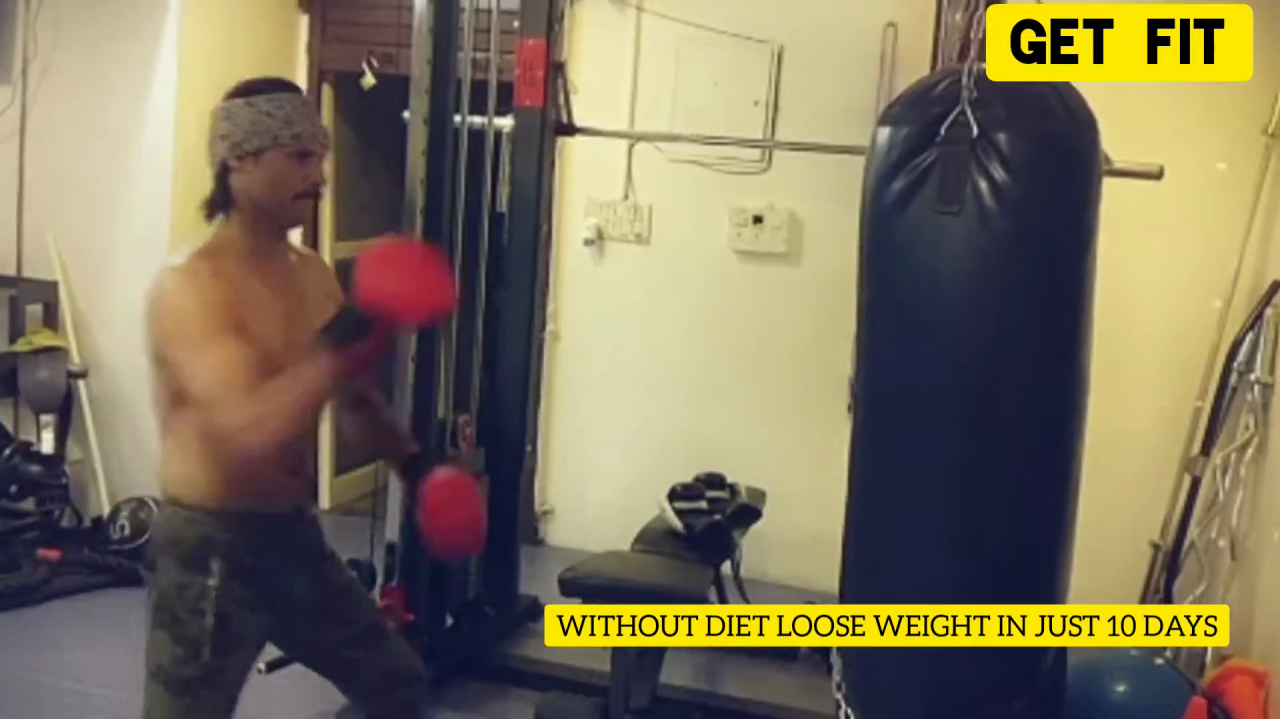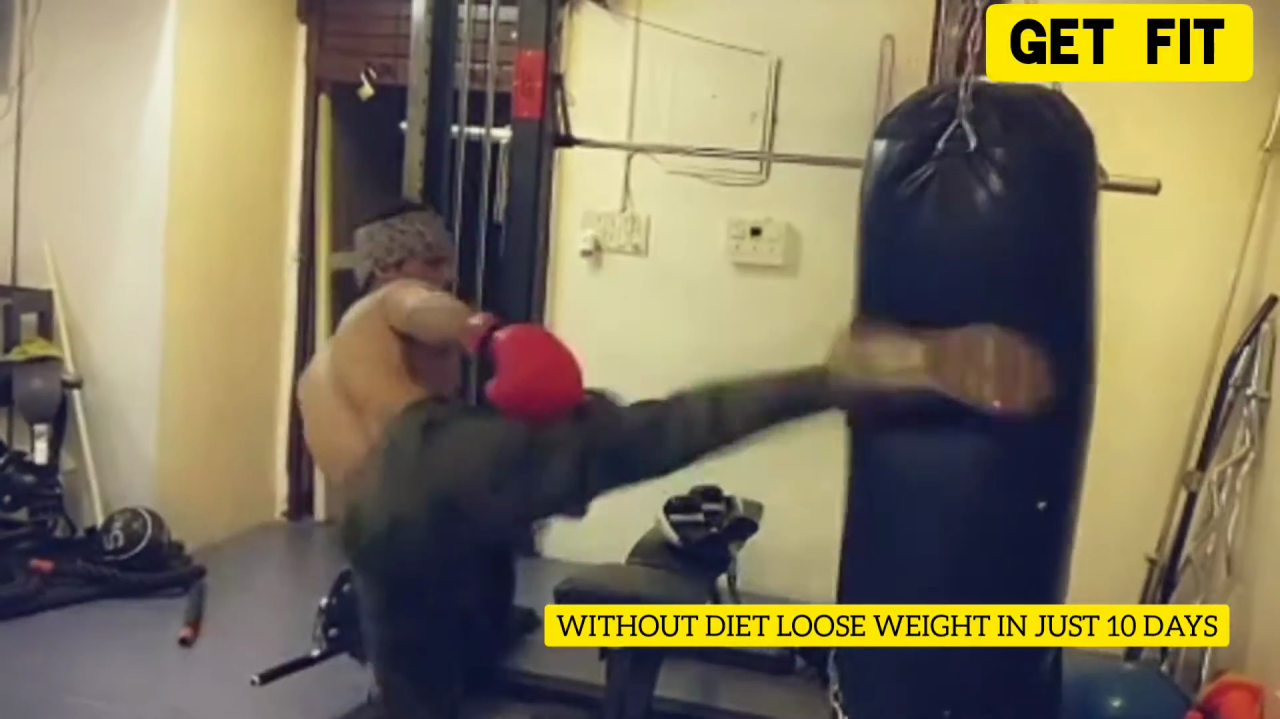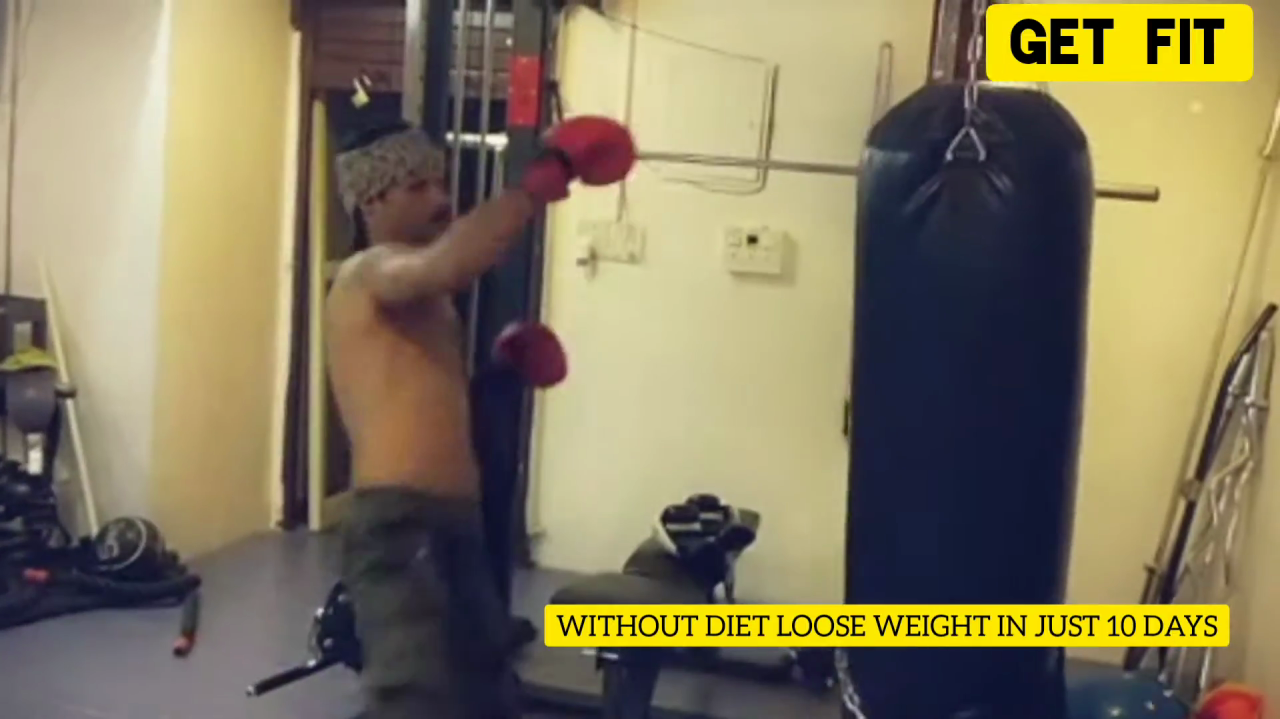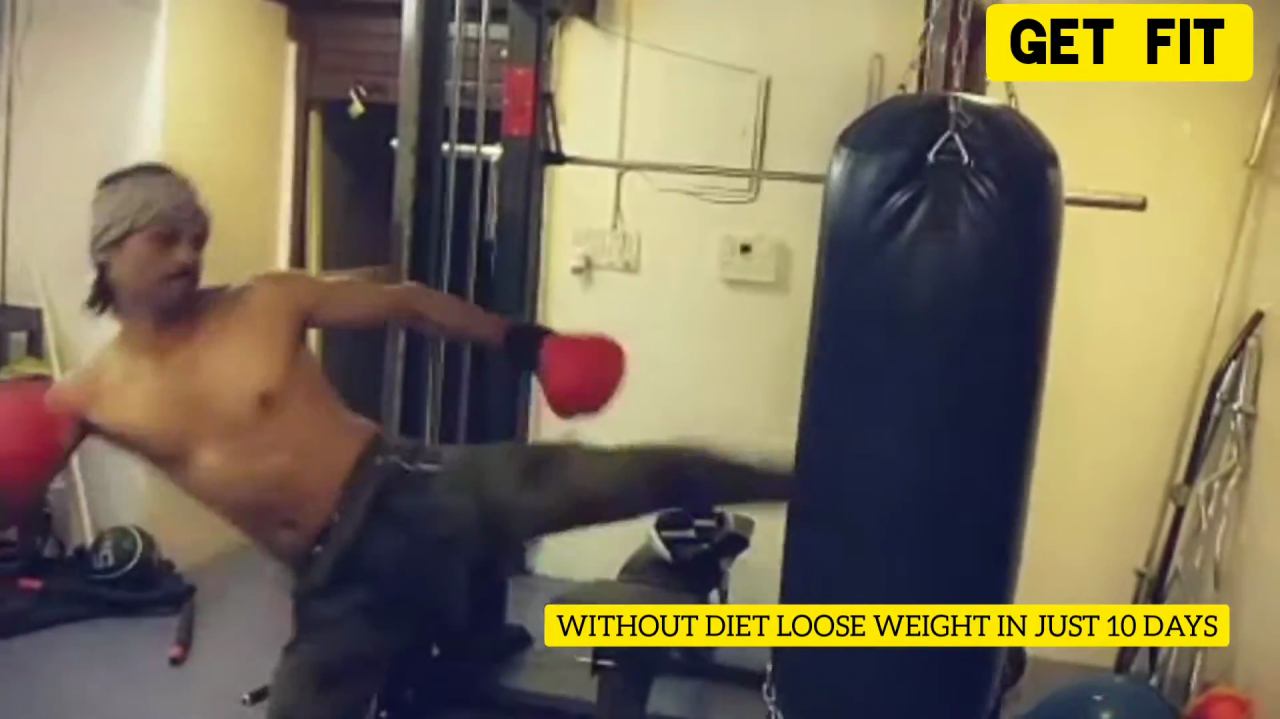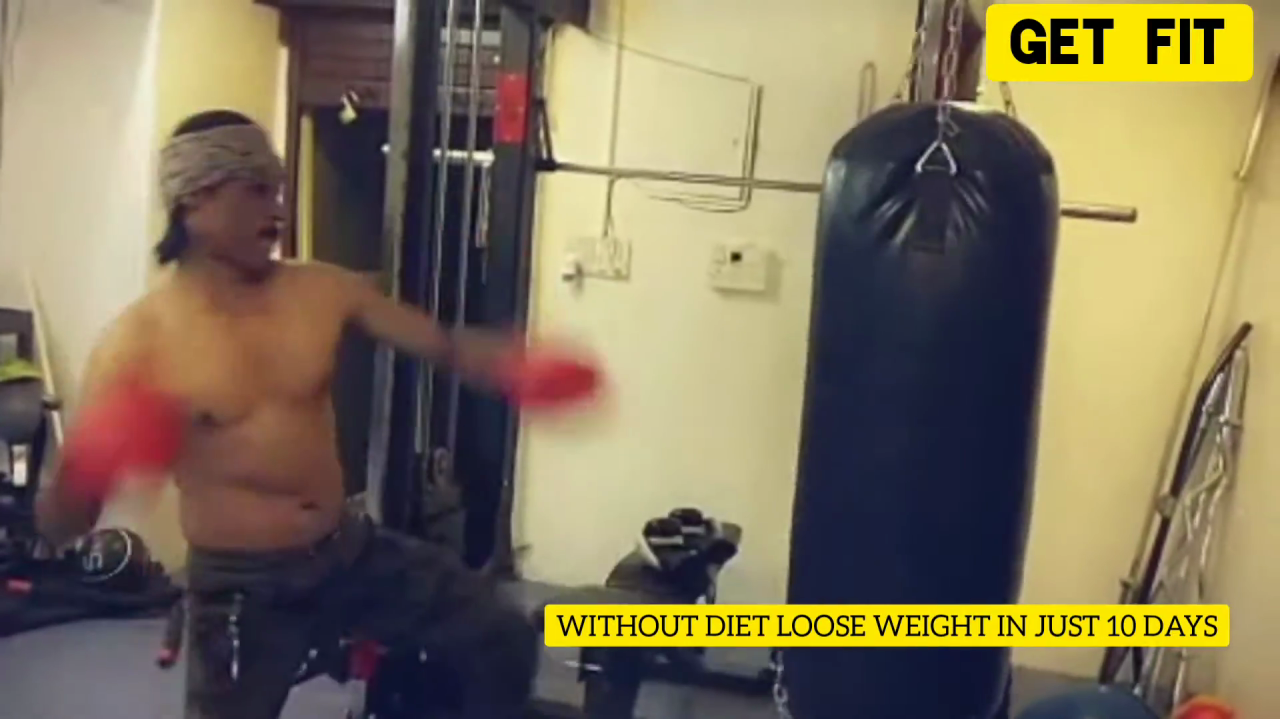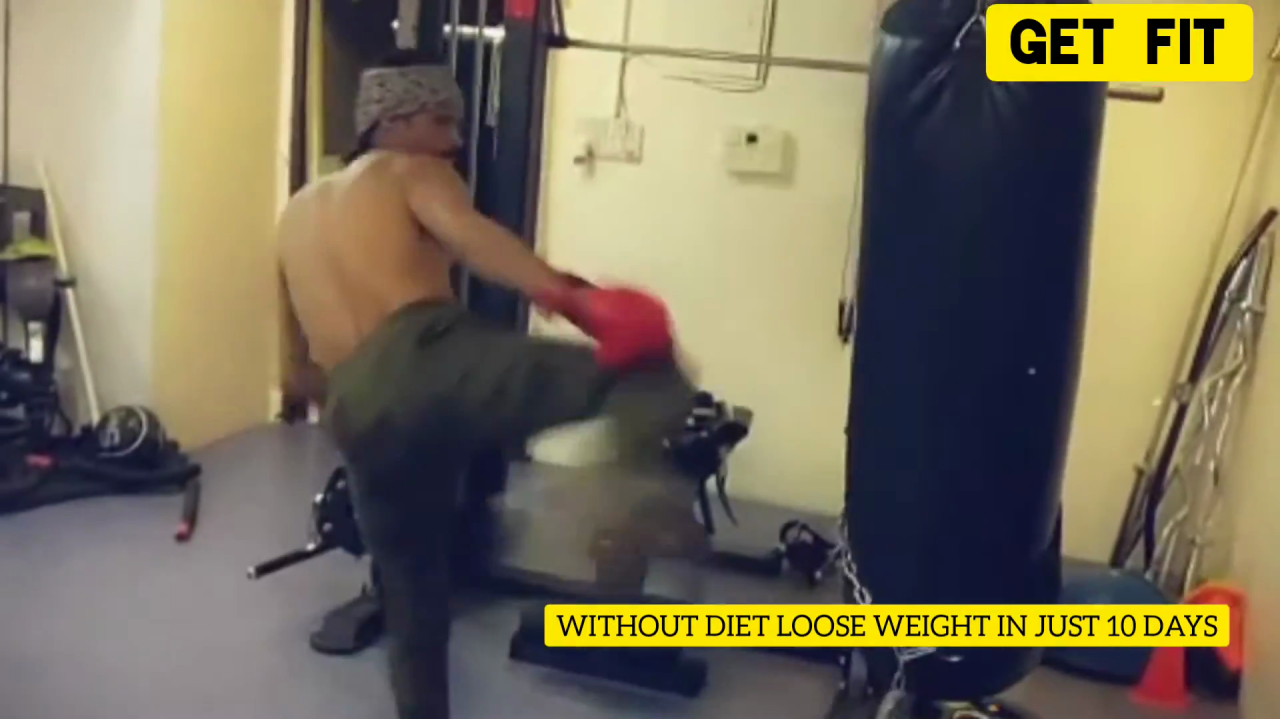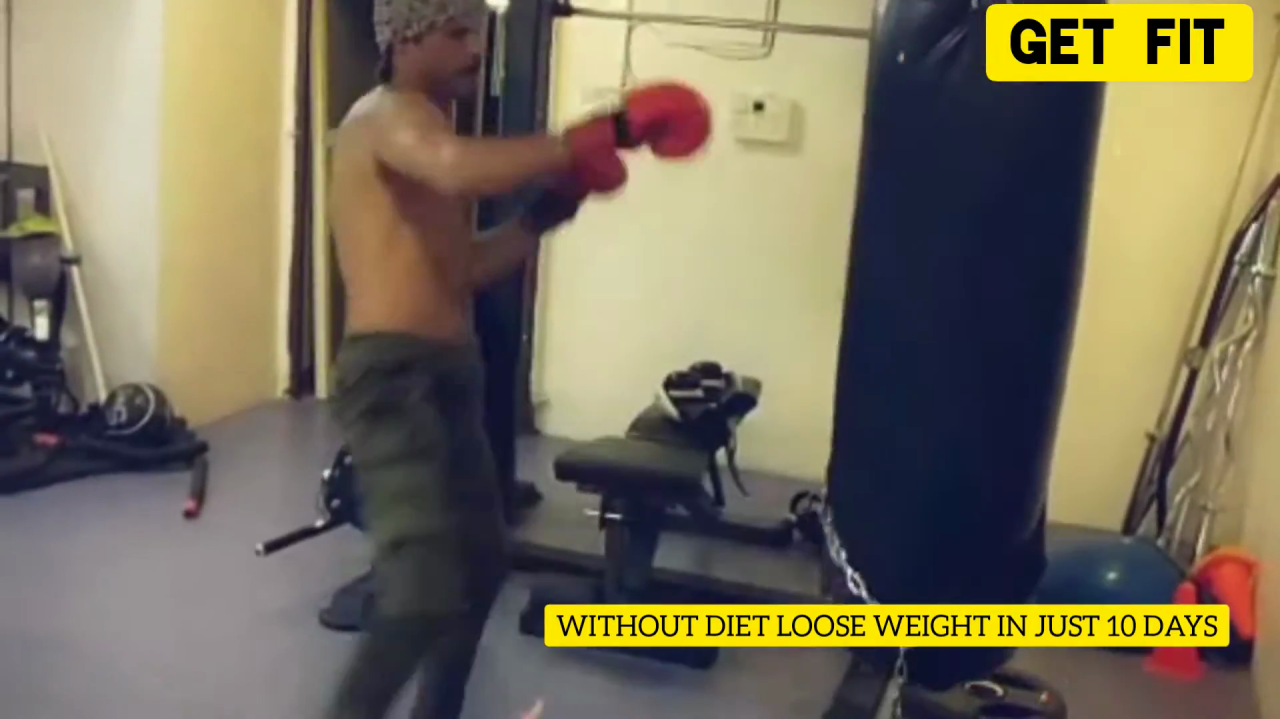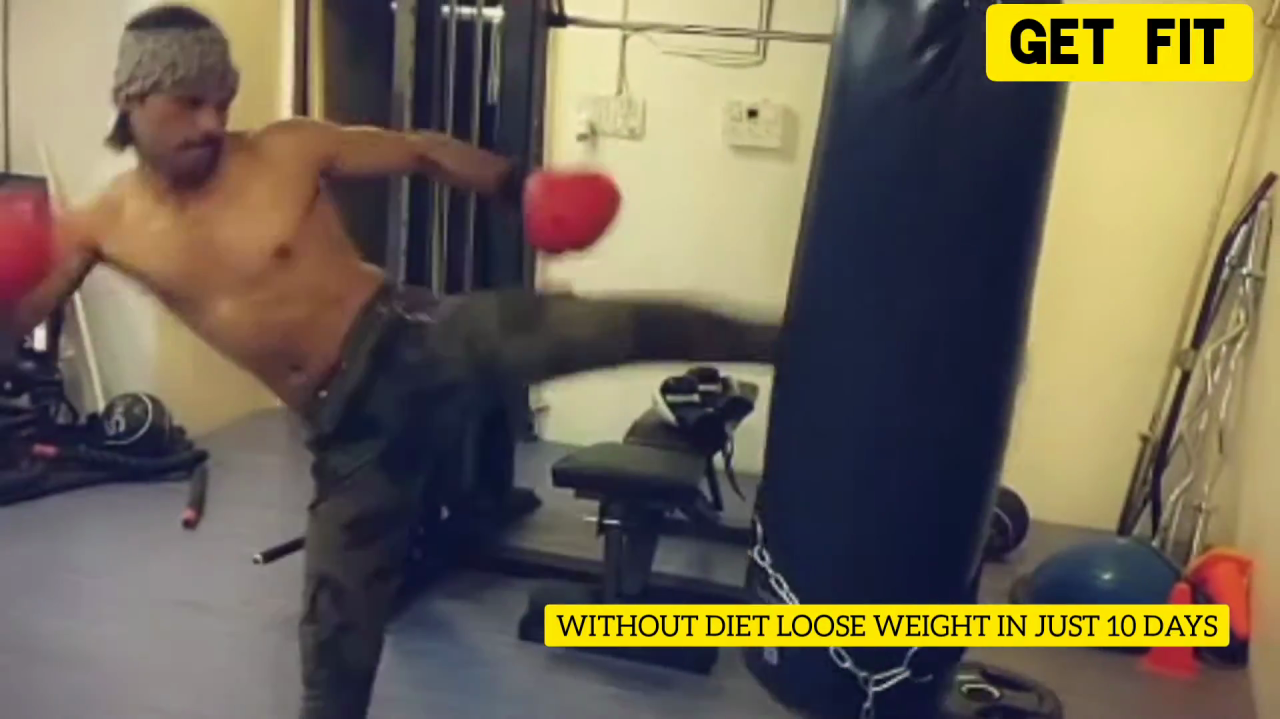
dt=0.4s
person 1, frame 1
left shoulder: (307, 273)
right shoulder: (191, 288)
left elbow: (357, 394)
right elbow: (244, 435)
left wrist: (419, 464)
right wrist: (346, 342)
left hip: (288, 544)
right hip: (210, 559)
person 1, frame 2
left shoulder: (318, 376)
right shoulder: (393, 303)
right elbow: (431, 313)
right wrist: (484, 336)
left hip: (375, 524)
right hip: (429, 457)
right knee: (663, 427)
right ankle: (868, 370)
person 1, frame 3
left shoulder: (406, 297)
right shoulder: (369, 275)
right elbow: (451, 261)
left wrist: (505, 356)
right wrist: (544, 175)
left hip: (440, 535)
right hip: (400, 540)
person 1, frame 4
left shoulder: (265, 303)
right shoulder: (98, 393)
left elbow: (400, 300)
left wrist: (526, 341)
left hip: (405, 498)
right hip: (334, 580)
left knee: (644, 477)
left ankle: (796, 492)
person 1, frame 5
left shoulder: (323, 291)
right shoulder: (139, 338)
left elbow: (442, 341)
right elbow: (60, 517)
left wrist: (516, 363)
right wrist: (77, 483)
left hip: (350, 554)
right hip: (240, 589)
left knee: (498, 640)
person 1, frame 6
left shoulder: (301, 215)
right shoulder: (403, 168)
left elbow: (298, 370)
right elbow: (471, 235)
right wrist: (580, 298)
left hip: (371, 416)
right hip: (421, 358)
left knee: (418, 605)
right knee: (647, 371)
right ankle: (644, 505)
person 1, frame 7
left shoulder: (416, 128)
right shoulder: (388, 117)
left elbow: (467, 270)
right elbow: (462, 170)
left wrist: (547, 214)
right wrist: (610, 130)
left hip: (441, 376)
right hip: (392, 379)
left knee: (477, 566)
right knee: (426, 597)
person 1, frame 8
left shoulder: (290, 150)
right shoulder: (113, 221)
left elbow: (420, 149)
left wrist: (517, 185)
left hip: (404, 344)
right hip: (341, 420)
left knee: (600, 329)
right knee: (338, 627)
